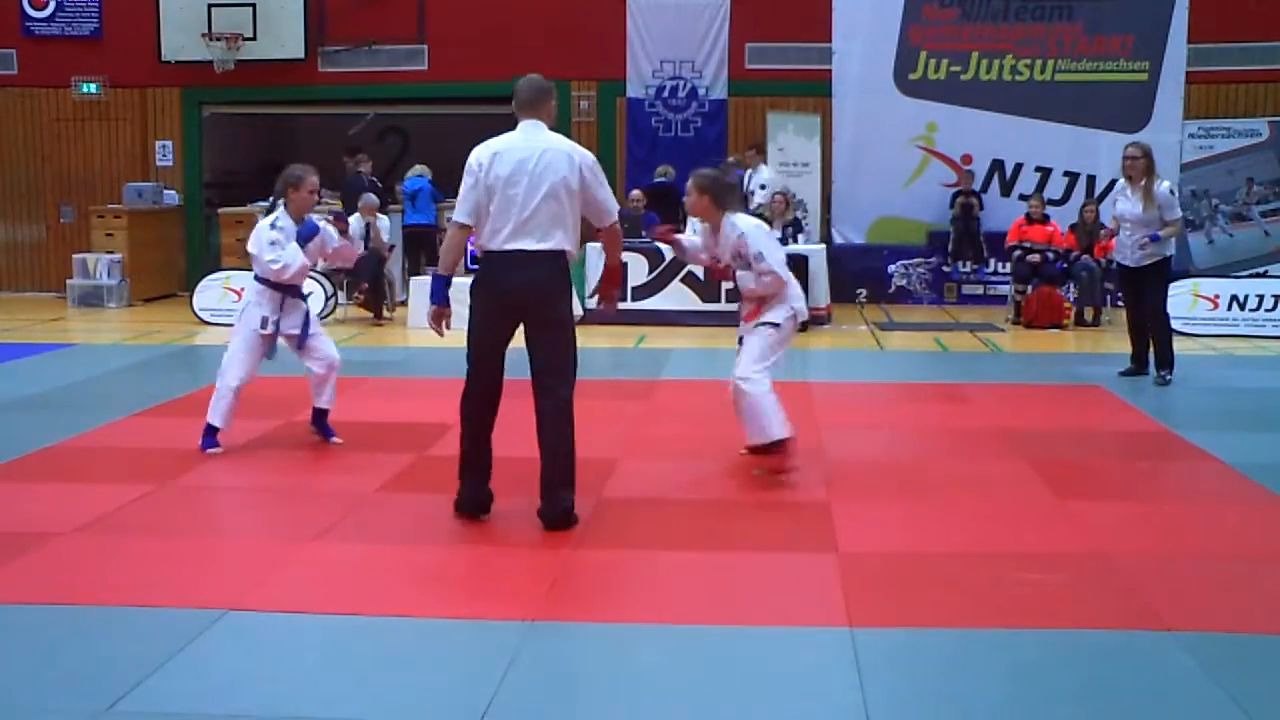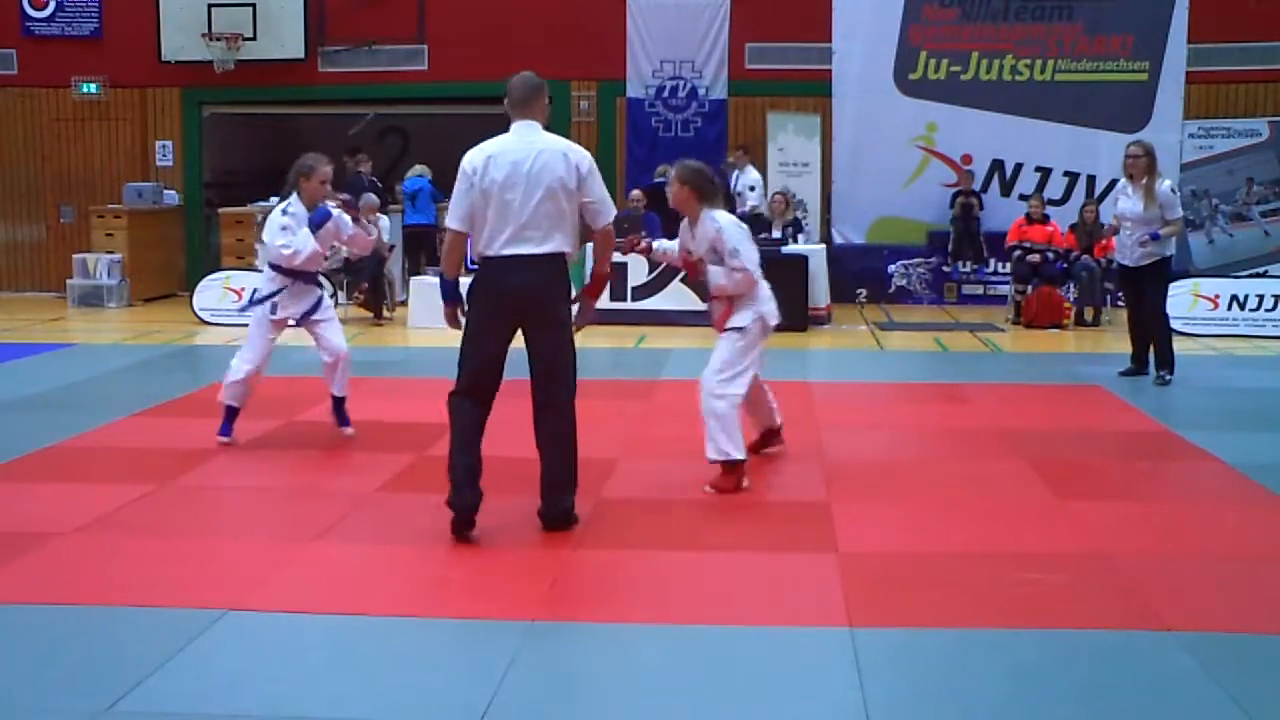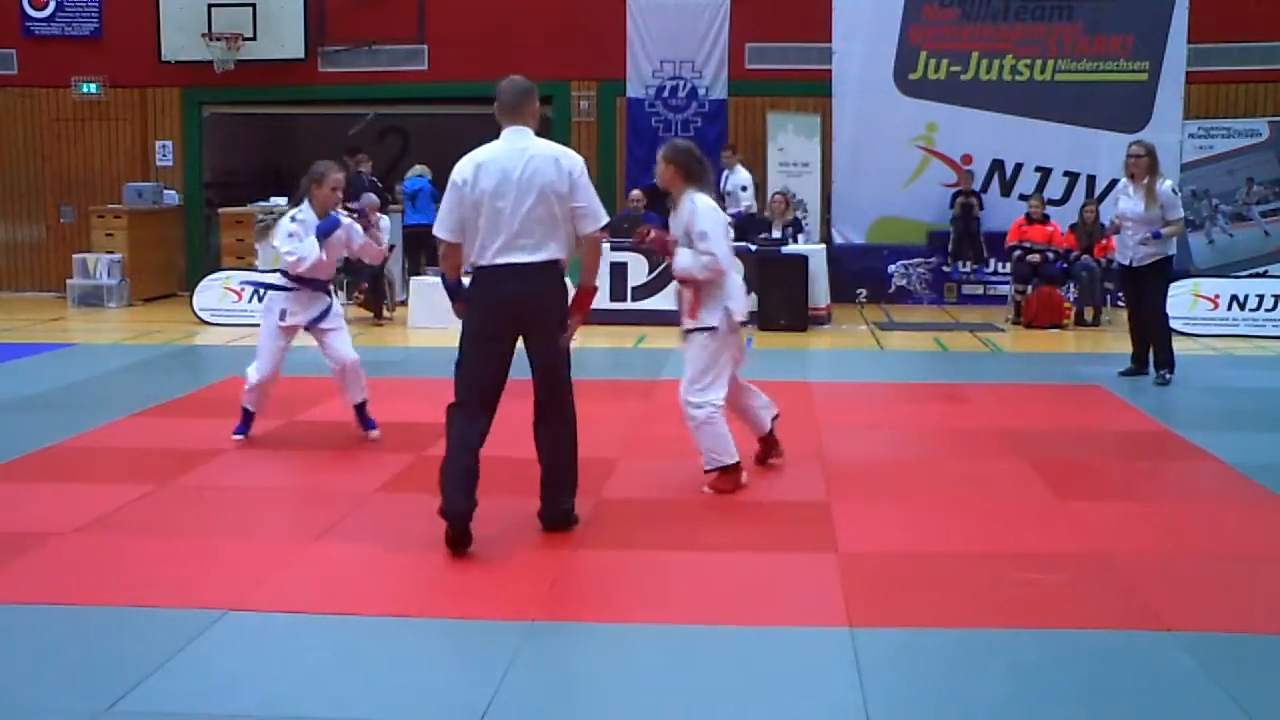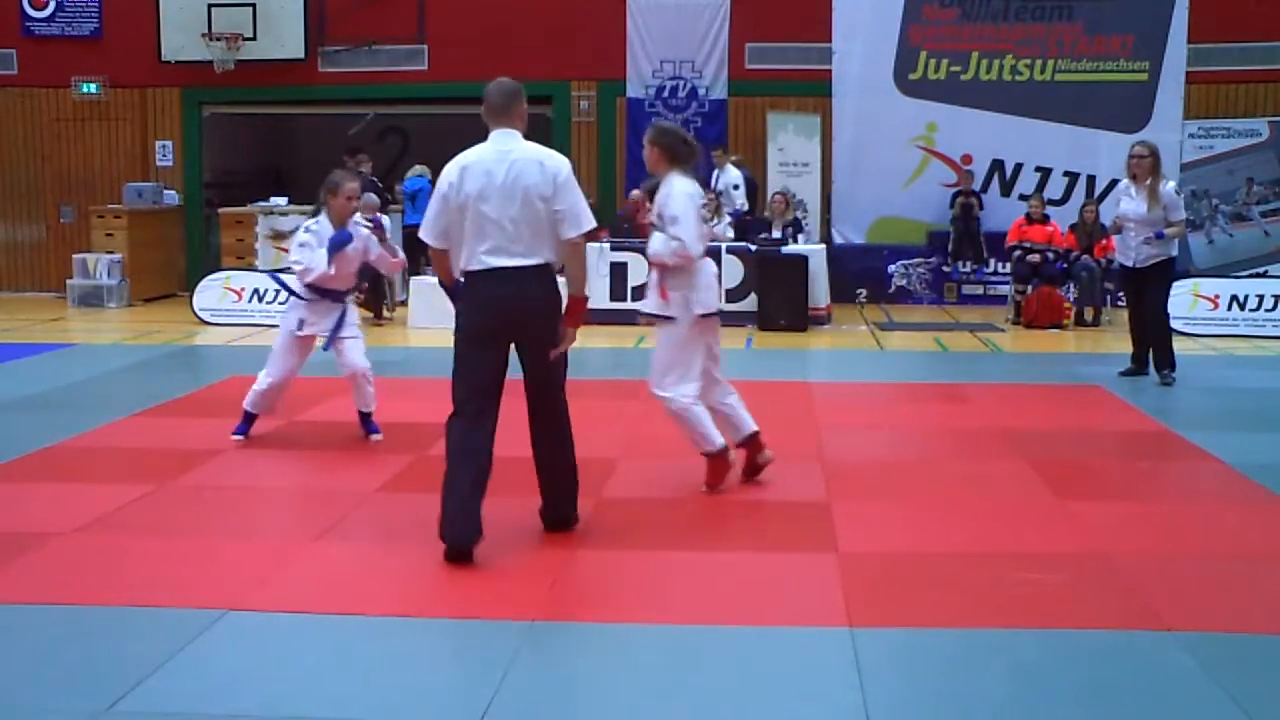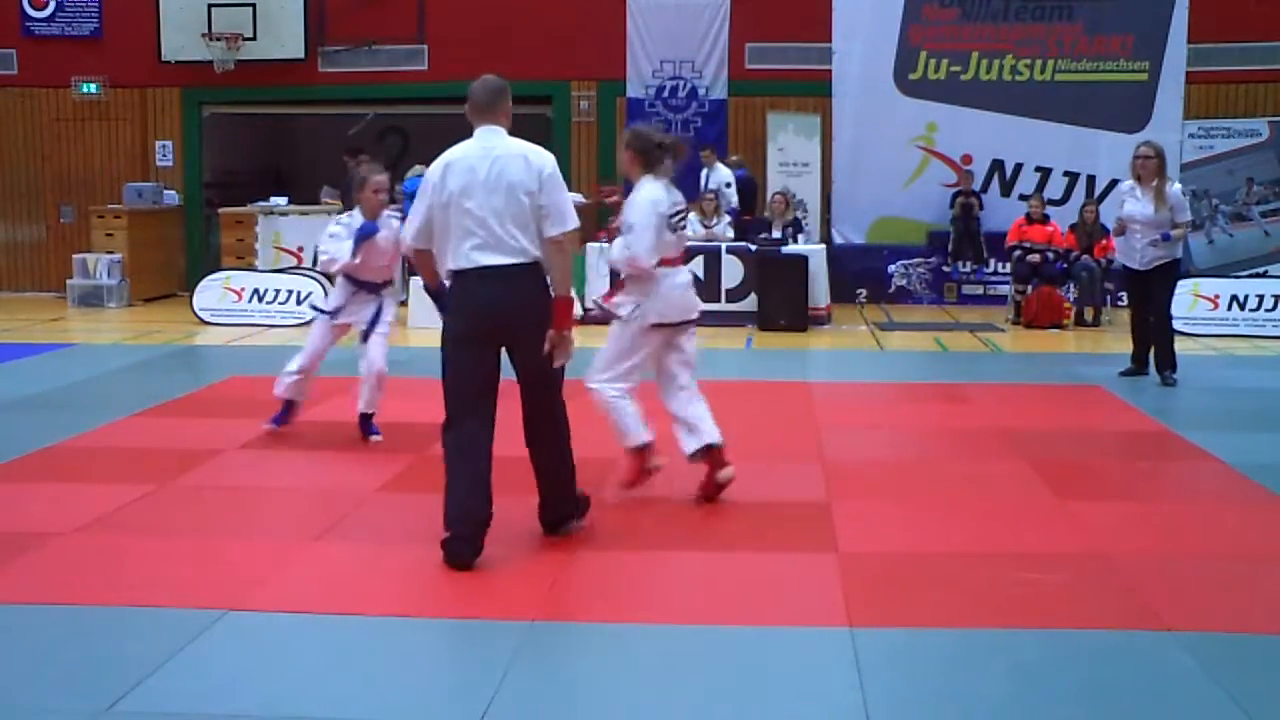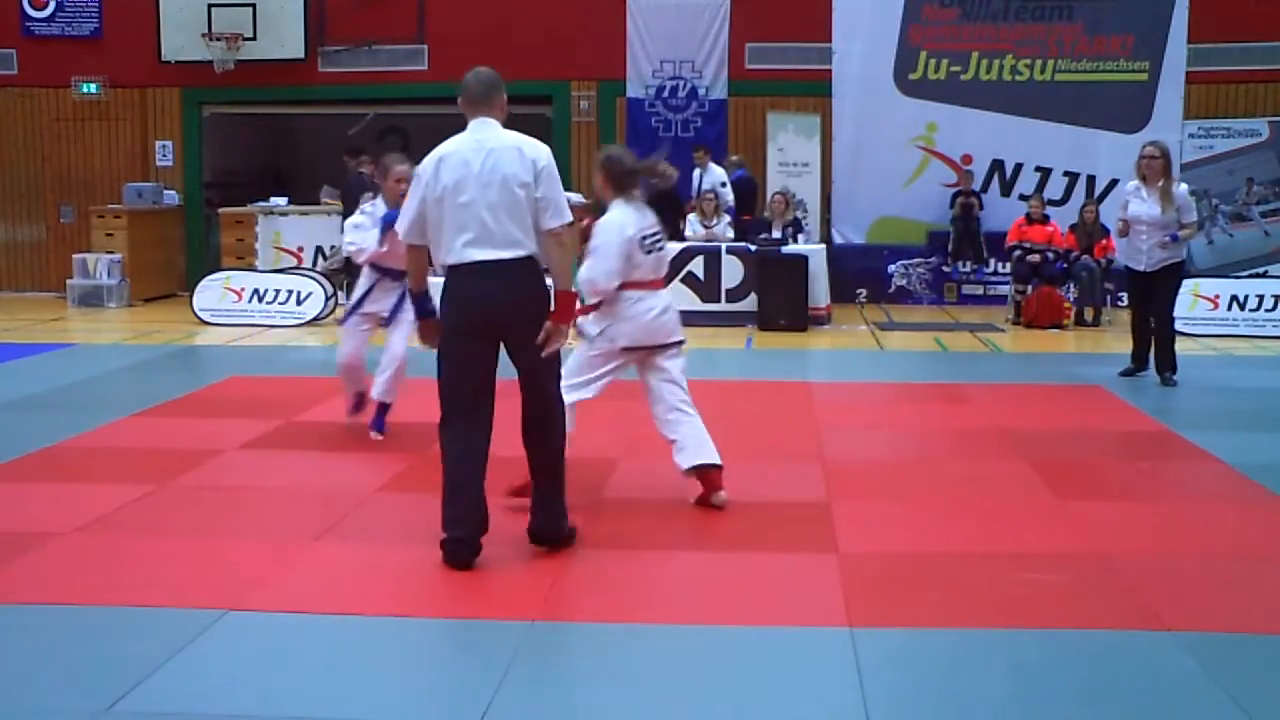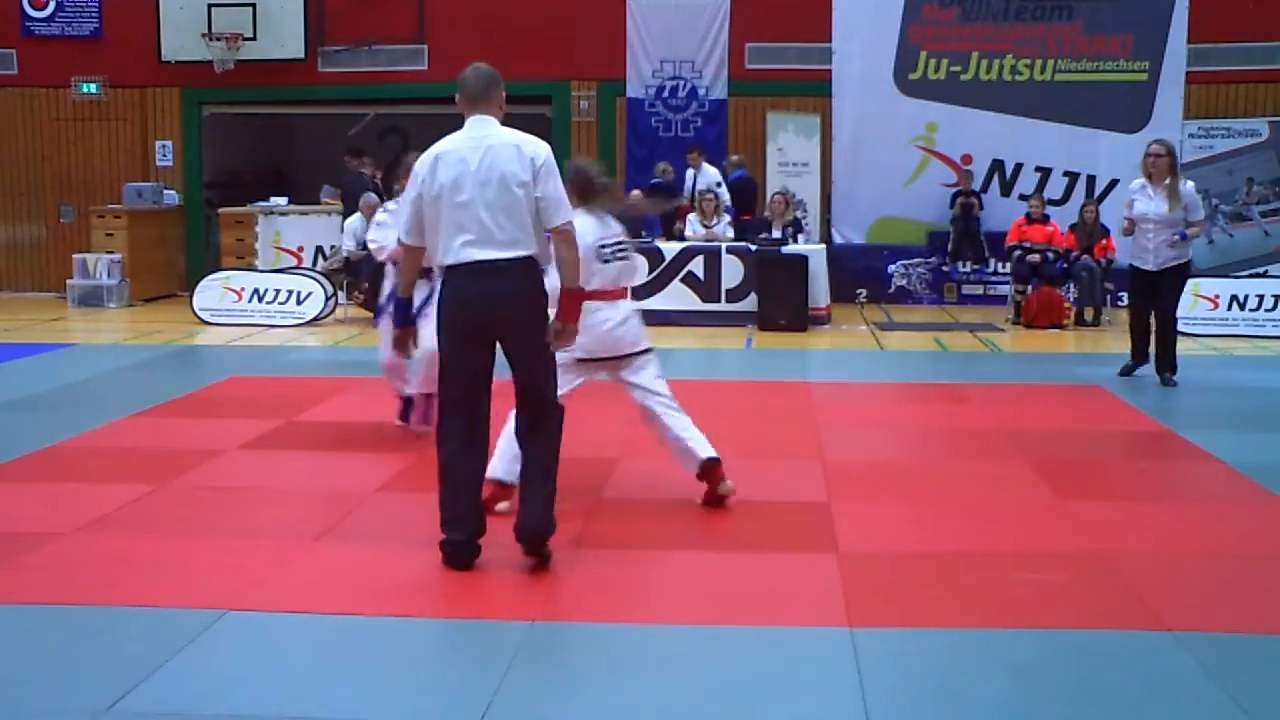
dt=0.1s
person 1, frame 1
left shoulder: (485, 154)
right shoulder: (576, 156)
left elbow: (460, 226)
right elbow: (610, 226)
left wrist: (440, 288)
right wrist: (611, 276)
left hip: (496, 276)
right hip: (548, 277)
left knee: (481, 384)
right knee: (554, 390)
left ankle: (473, 491)
right ankle: (557, 503)
person 1, frame 2
left shoulder: (479, 156)
right shoulder: (573, 156)
left elbow: (455, 236)
right elbow: (604, 230)
left wrist: (450, 293)
right wrist: (595, 285)
left hip: (493, 280)
right hip: (547, 280)
left knee: (473, 390)
right knee: (554, 395)
left ankle: (464, 497)
right ankle: (558, 505)
person 1, frame 3
left shoulder: (470, 165)
right shoulder: (565, 161)
left elbow: (449, 246)
right elbow: (591, 238)
left wrist: (457, 292)
right wrist: (582, 299)
left hip: (491, 289)
right hip: (544, 287)
left knee: (471, 402)
right knee: (554, 399)
left ankle: (458, 507)
right ankle: (557, 507)
person 1, frame 4
left shoulder: (458, 168)
right shoulder: (551, 164)
left elbow: (437, 249)
right elbow: (574, 244)
left wrist: (458, 290)
right wrist: (574, 310)
left hip: (481, 296)
right hip: (535, 292)
left knee: (471, 414)
right knee: (548, 403)
left ankle: (460, 529)
right ankle: (559, 509)
person 1, frame 5
left shoulder: (443, 167)
right shoulder: (536, 160)
left elbow: (420, 249)
right elbow: (560, 241)
left wrist: (443, 296)
right wrist: (562, 312)
left hip: (468, 296)
right hip: (525, 291)
left knee: (466, 418)
right knee: (544, 403)
left ankle: (464, 535)
right ankle: (559, 507)
person 1, frame 6
left shoulder: (436, 161)
right shoulder: (532, 152)
left elbow: (414, 246)
right elbow: (558, 234)
left wrist: (423, 306)
right wrist: (564, 304)
left hip: (463, 292)
right hip: (521, 287)
left knee: (463, 416)
right knee: (543, 403)
left ankle: (461, 538)
right ankle: (548, 519)
person 1, frame 7
left shoulder: (433, 159)
right shoulder: (531, 150)
left elbow: (410, 248)
right elbow: (562, 231)
left wrist: (403, 314)
right wrist: (571, 302)
left hip: (460, 293)
right hip: (519, 288)
left knee: (460, 417)
right knee: (539, 409)
left ankle: (460, 539)
right ankle: (535, 524)
person 2, frame 1
left shoulder: (748, 229)
right shoulder: (714, 228)
left elbow: (775, 278)
right elbow: (704, 253)
left wrist: (733, 275)
right wrist: (676, 241)
left hip: (780, 305)
right hip: (756, 307)
left knee: (748, 378)
right knee: (750, 377)
left ankle: (776, 447)
right ankle: (771, 440)
person 2, frame 2
left shoulder: (724, 226)
right shoulder: (691, 224)
left elbow: (747, 277)
right elbow: (681, 253)
left wrist: (703, 270)
right wrist: (646, 247)
left hip: (750, 311)
right hip: (732, 311)
left knee: (717, 387)
right knee: (743, 379)
left ankle: (732, 469)
right ankle: (771, 430)
person 2, frame 3
left shoulder: (700, 208)
right shoulder: (684, 206)
left elbow: (713, 265)
left wrist: (674, 255)
right wrist: (660, 241)
left hip: (714, 307)
right hip: (708, 305)
left knee: (697, 393)
right knee: (728, 385)
left ankle: (727, 468)
right ankle: (767, 436)
person 2, frame 4
left shoulder: (676, 192)
right shoulder: (682, 186)
left elbow: (682, 250)
left wrist: (650, 239)
right wrist: (654, 225)
left hip: (683, 294)
right hip: (697, 290)
left knee: (669, 387)
right knee: (708, 379)
left ankle: (717, 453)
right ankle: (752, 445)
person 2, frame 5
left shoulder: (643, 200)
right shoulder: (667, 192)
left elbow: (637, 259)
left wrist: (613, 246)
right wrist: (623, 236)
left hip: (649, 298)
right hip: (676, 293)
left knee: (605, 381)
right knee: (680, 387)
left ankle: (641, 452)
right ankle: (715, 462)
person 2, frame 6
left shoulder: (611, 223)
right shoulder: (647, 216)
left elbow: (598, 284)
left hip: (624, 318)
right hip: (660, 314)
left knee: (565, 391)
right knee: (673, 404)
right ankle: (712, 481)
person 2, frame 7
left shoulder: (572, 231)
right shoulder: (615, 227)
left hip: (585, 330)
right hip: (623, 325)
right knee: (660, 404)
left ankle: (502, 487)
right ankle: (714, 474)
person 3, frame 1
left shoulder: (314, 227)
right shoulder: (269, 228)
left elbow: (346, 259)
right elbow: (279, 270)
left wrist: (344, 233)
right wrist: (301, 243)
left hip: (294, 303)
right hip: (263, 304)
left knee: (328, 359)
right knee: (236, 372)
left ankle: (320, 421)
right ankle: (210, 432)
person 3, frame 2
left shoulder: (330, 214)
right shoulder: (282, 214)
left elbow: (363, 243)
right elbow: (288, 255)
left wrist: (357, 218)
right wrist: (311, 230)
left hip: (311, 291)
right hip: (278, 291)
left knee: (337, 350)
right knee: (251, 359)
left ankle: (339, 409)
right ankle: (228, 419)
person 3, frame 3
left shoulder: (342, 224)
right shoulder: (292, 222)
left elbow: (374, 256)
right elbow: (296, 262)
right wrist: (319, 237)
left hip: (322, 299)
right hip: (288, 297)
left knee: (346, 360)
right knee: (265, 367)
left ankle: (362, 414)
right ankle: (246, 419)
person 3, frame 4
left shoulder: (362, 234)
right shoulder: (309, 232)
left elbow: (393, 267)
right elbow: (304, 273)
left wrist: (384, 242)
right wrist: (332, 251)
left hip: (341, 309)
right hip: (308, 307)
left knee: (359, 367)
right knee: (278, 371)
left ankle: (365, 418)
right ankle: (248, 420)
person 3, frame 5
left shoulder: (394, 225)
right shoulder: (342, 224)
right elbow: (329, 263)
right wrist: (356, 242)
left hip: (378, 302)
right hip: (345, 297)
left knee: (375, 365)
right knee: (309, 357)
left ankle: (366, 419)
right ankle: (287, 408)
person 3, frame 6
right shoulder: (366, 214)
right elbow: (357, 251)
right wrist: (381, 229)
left hip: (405, 290)
right hip: (372, 287)
left knee: (396, 354)
right knee: (349, 355)
left ankle: (380, 409)
right ankle: (359, 393)
person 3, frame 7
right shoulder: (390, 212)
right elbow: (379, 249)
left hip: (431, 287)
right hip: (399, 285)
left knee: (430, 346)
right knee: (392, 356)
left ankle: (423, 400)
right ankle: (408, 400)
person 4, frame 1
left shoulder: (1162, 189)
right shoulder: (1120, 187)
left elbow: (1176, 227)
left wrist: (1154, 237)
right wrist: (1112, 230)
left hip: (1155, 261)
right hip: (1125, 260)
left knee: (1156, 312)
right knee: (1134, 312)
left ankle: (1164, 368)
right ankle: (1139, 362)
person 4, frame 2
left shoulder: (1163, 188)
right shoulder: (1121, 187)
left elbow: (1177, 226)
left wrist: (1155, 235)
right wrist: (1113, 227)
left hip: (1155, 260)
right hip: (1126, 260)
left knee: (1155, 311)
right knee: (1135, 312)
left ankle: (1164, 368)
right ankle: (1139, 362)
person 4, frame 3
left shoulder: (1164, 188)
right shoulder: (1122, 187)
left elbow: (1178, 226)
left wrist: (1156, 234)
right wrist: (1115, 227)
left hip: (1157, 260)
right hip: (1127, 260)
left knee: (1155, 311)
right knee: (1135, 312)
left ankle: (1164, 367)
right ankle: (1139, 362)
person 4, frame 4
left shoulder: (1167, 189)
right shoulder: (1123, 187)
left elbow: (1179, 227)
left wrist: (1160, 235)
right wrist: (1115, 227)
left hip: (1159, 261)
right hip: (1128, 261)
left knee: (1156, 312)
right knee: (1136, 312)
left ankle: (1165, 368)
right ankle: (1139, 362)
person 4, frame 5
left shoulder: (1173, 191)
right shoulder: (1126, 188)
left elbow: (1184, 229)
left wrist: (1166, 237)
right wrist: (1119, 228)
left hip: (1164, 263)
right hip: (1132, 262)
left knee: (1160, 314)
right knee: (1138, 313)
left ankle: (1166, 369)
right ankle: (1139, 362)
person 4, frame 6
left shoulder: (1179, 191)
right shoulder: (1130, 189)
left elbow: (1190, 229)
left wrist: (1174, 238)
right wrist: (1122, 229)
left hip: (1169, 264)
right hip: (1135, 263)
left knee: (1162, 315)
right knee: (1139, 313)
left ankle: (1166, 370)
right ankle: (1139, 360)
person 4, frame 7
left shoulder: (1185, 189)
right shoulder: (1136, 187)
left elbow: (1198, 226)
left wrist: (1183, 236)
right wrist: (1128, 228)
left hip: (1174, 264)
right hip: (1140, 262)
left knee: (1166, 315)
right knee: (1138, 312)
left ankle: (1166, 370)
right ankle: (1138, 356)
